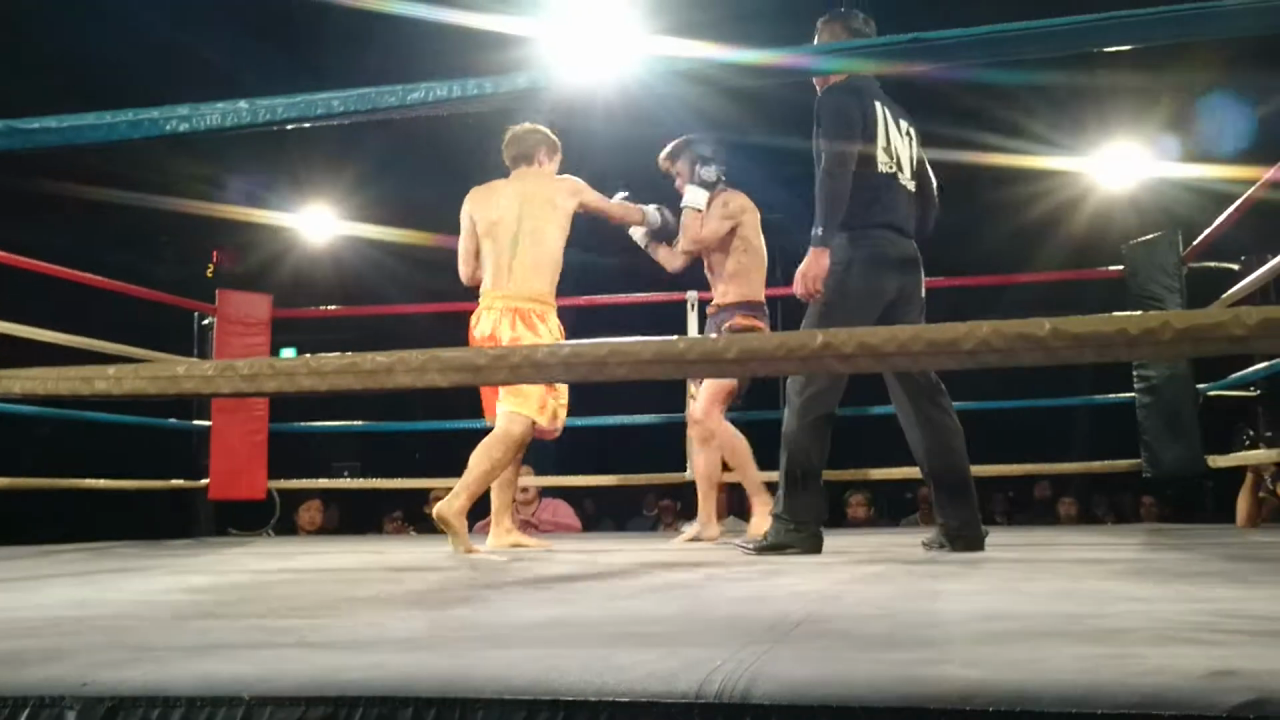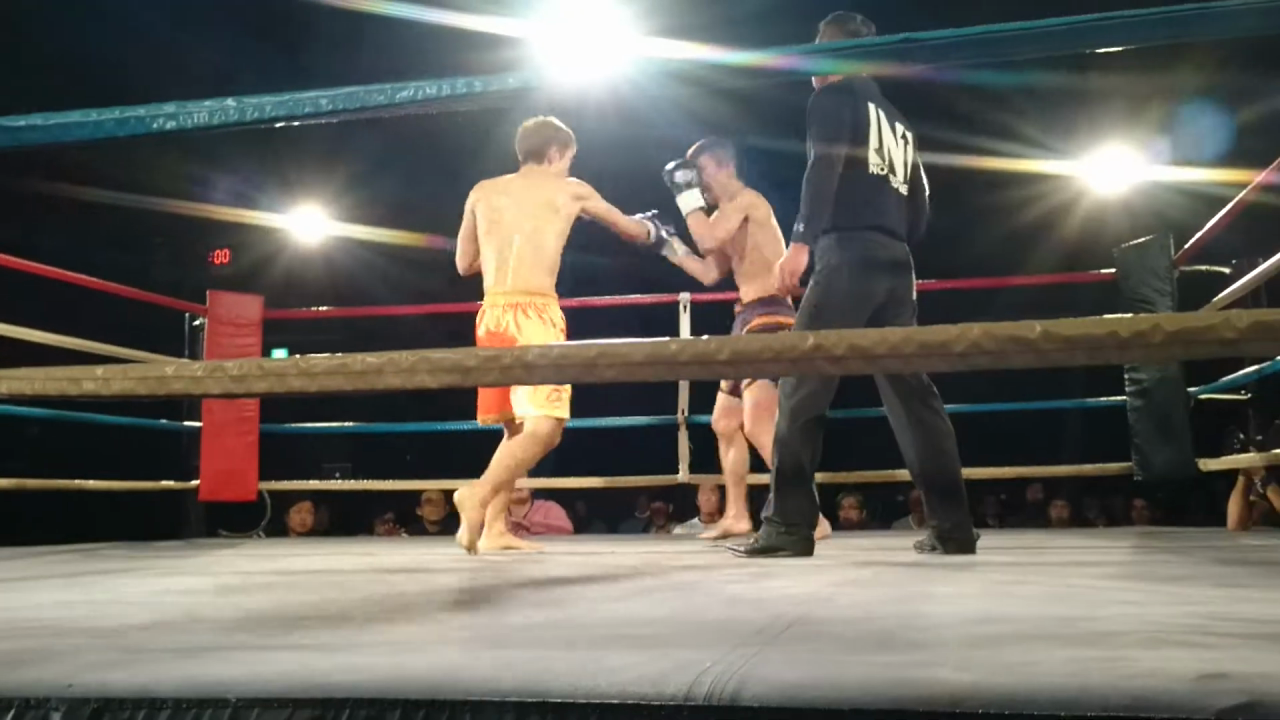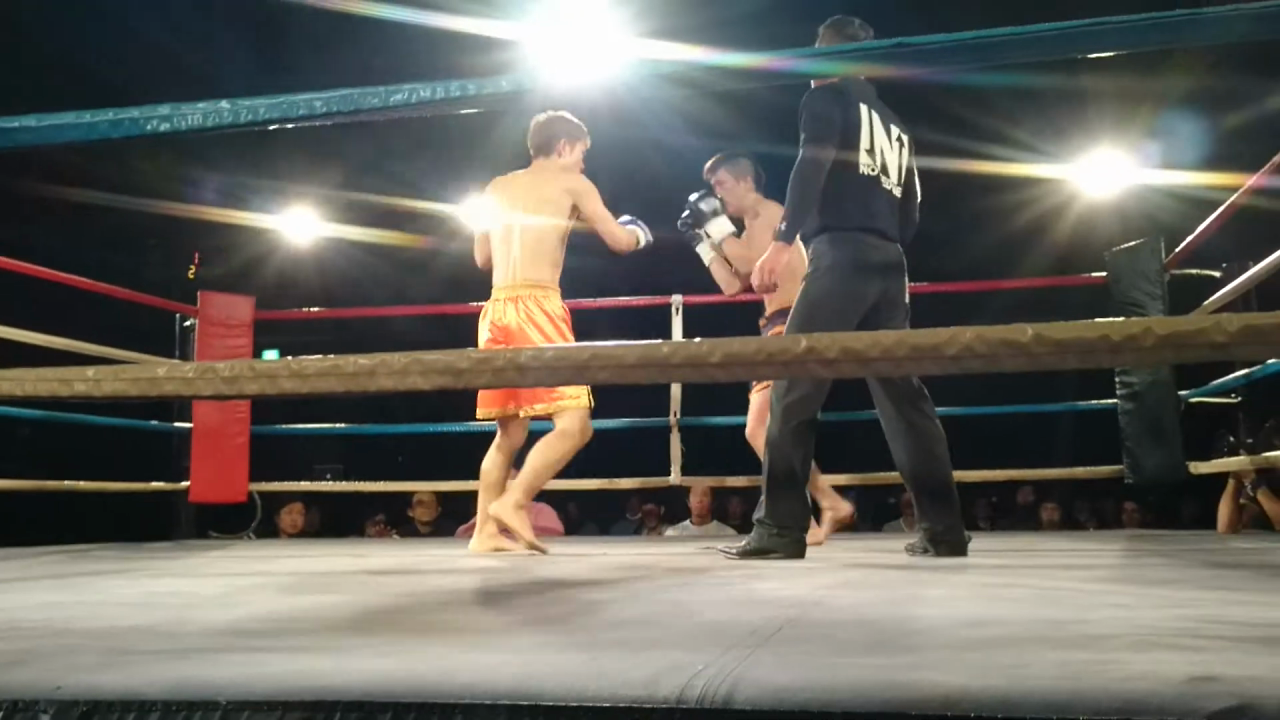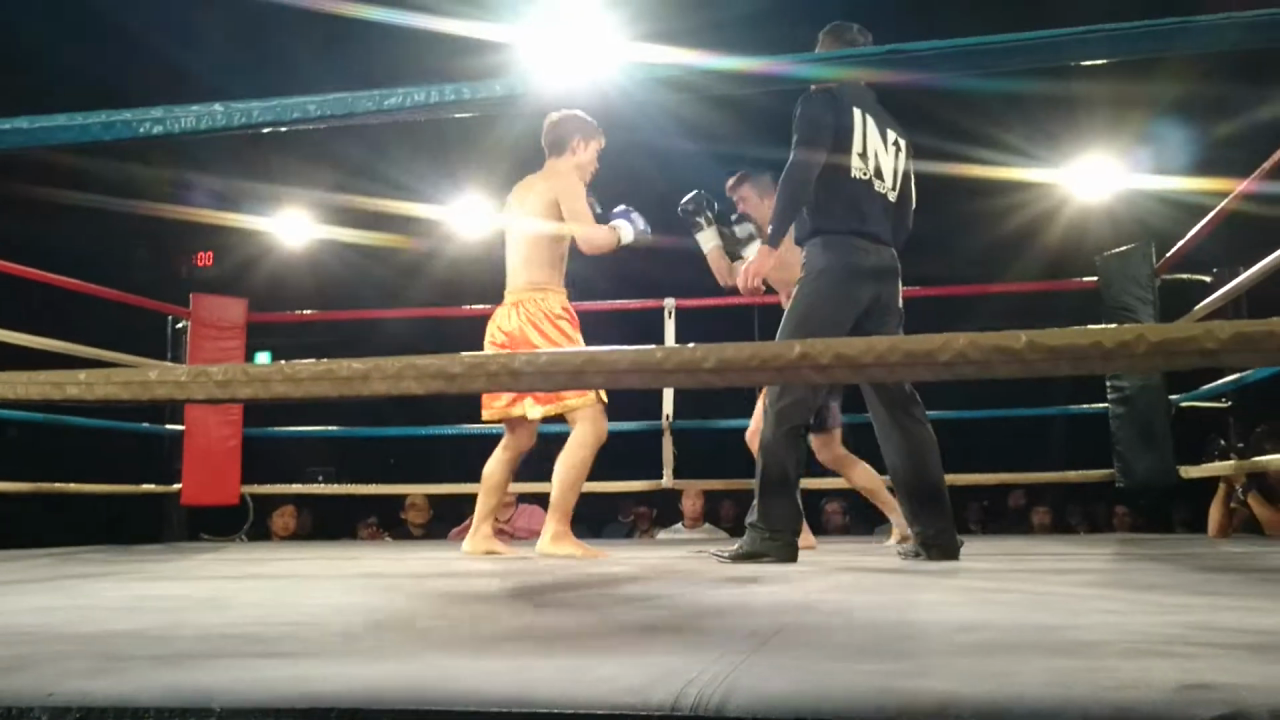
dt=0.1s
person 1, frame 1
left shoulder: (839, 96)
right shoulder: (897, 114)
left elbow: (838, 168)
right elbow: (926, 199)
left wrist: (820, 246)
left hip: (860, 252)
right hip: (904, 258)
left knee: (810, 386)
right knee: (919, 390)
left ankle: (798, 524)
right ankle: (960, 523)
person 1, frame 2
left shoulder: (833, 98)
right shoulder: (896, 119)
left elbow: (824, 168)
right elbow: (918, 205)
left wrist: (800, 242)
left hip: (849, 254)
right hip: (896, 261)
left knee: (801, 388)
right knee: (911, 392)
left ankle: (788, 526)
right ankle: (951, 526)
person 1, frame 3
left shoulder: (828, 97)
right shoulder: (895, 123)
left elbow: (811, 167)
right elbow: (909, 211)
left wrist: (782, 240)
left hip: (842, 255)
right hip: (889, 263)
left knee: (794, 389)
right knee: (902, 394)
left ankle: (780, 528)
right ankle: (943, 528)
person 1, frame 4
left shoulder: (821, 101)
right shoulder: (893, 129)
left elbow: (801, 171)
right elbow: (904, 215)
left wrist: (769, 244)
left hip: (835, 259)
right hip: (883, 267)
left knee: (788, 393)
right knee: (895, 399)
left ankle: (772, 532)
right ankle: (935, 533)
person 2, frame 1
left shoulder: (476, 199)
right shoulder: (566, 188)
left elbow: (468, 275)
right elbow: (621, 213)
right wrist: (654, 216)
left hip: (487, 319)
right hip: (531, 319)
left knee: (513, 423)
right knee: (516, 428)
left ankle: (504, 525)
right ankle: (457, 503)
person 2, frame 2
left shoulder: (483, 193)
right shoulder: (570, 190)
left elbow: (465, 263)
right elbow: (628, 228)
right wrist: (660, 236)
left hip: (492, 315)
right hip: (535, 314)
left knee: (517, 426)
right knee: (543, 429)
left ankle: (494, 529)
right ankle: (478, 495)
person 2, frame 3
left shoulder: (497, 188)
right shoulder: (571, 182)
right elbow: (617, 240)
right wrist: (640, 230)
left hip: (499, 311)
right hip: (537, 308)
left knee: (512, 427)
right knee: (575, 423)
left ankle: (486, 530)
right ankle: (511, 501)
person 2, frame 4
left shoulder: (522, 190)
right shoulder: (565, 182)
right elbow: (590, 241)
right wrist: (628, 228)
left hip: (510, 316)
right hip: (542, 312)
left knee: (519, 432)
right knee: (591, 423)
left ankle: (481, 531)
right ankle: (555, 532)
person 3, frame 1
left shoulder: (737, 202)
right shoulder: (695, 211)
left elbow: (694, 240)
right elbow: (675, 261)
left wrist: (699, 184)
right wrist: (640, 226)
left hip: (745, 321)
right hip: (719, 322)
left knee: (706, 413)
right knee: (698, 421)
left ankle: (762, 503)
right ankle: (706, 520)
person 3, frame 2
left shoulder: (744, 199)
right shoulder: (731, 212)
left elbow: (706, 239)
right elbow: (710, 274)
left wrist: (686, 193)
left hip: (770, 318)
right hip: (751, 321)
left knee: (758, 424)
right knee: (724, 422)
right ankle: (737, 515)
person 3, frame 3
left shoulder: (768, 212)
right shoulder: (753, 223)
left elbow: (748, 262)
right elbow: (732, 286)
left wrist: (716, 224)
right wrist: (702, 240)
left hip: (791, 328)
right hip: (780, 332)
left knee: (759, 430)
right knee: (759, 432)
right ankle: (831, 503)
person 3, frame 4
left shoulder: (794, 230)
left elbow: (786, 280)
right elbow: (728, 277)
left wrist: (751, 246)
right wrist: (703, 225)
left knee: (759, 436)
right knee: (831, 453)
right ankle: (899, 519)
